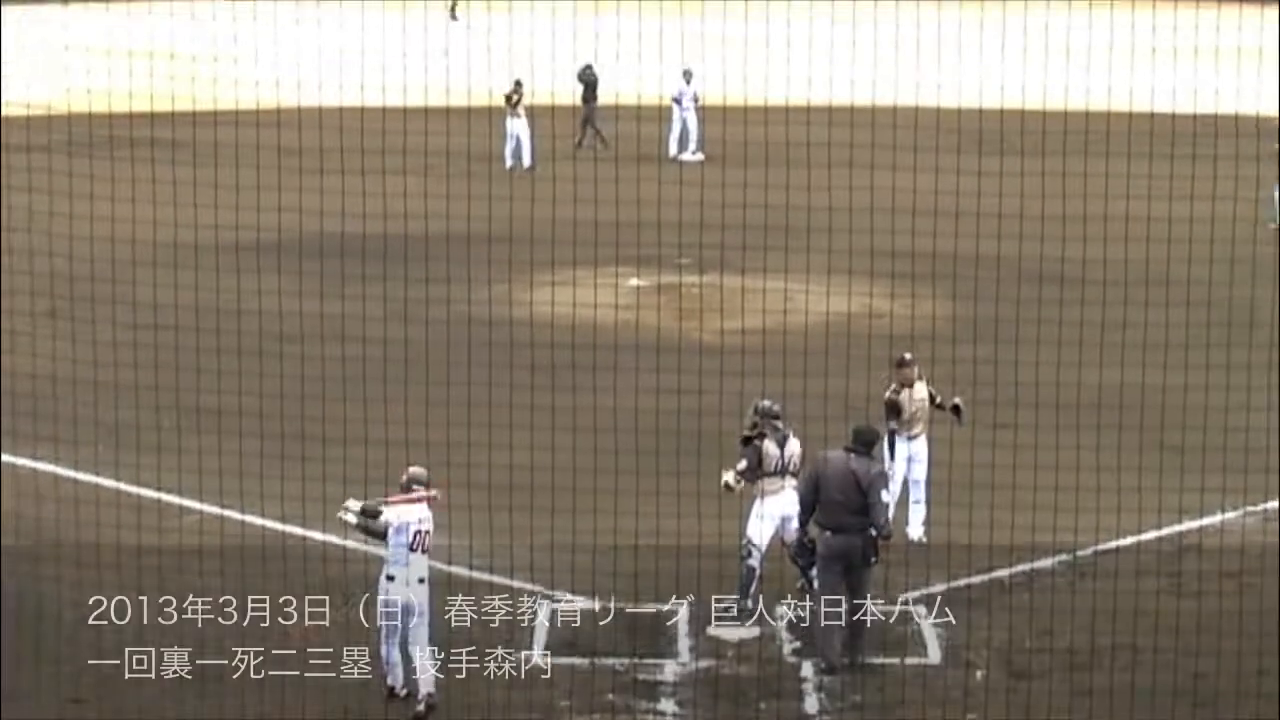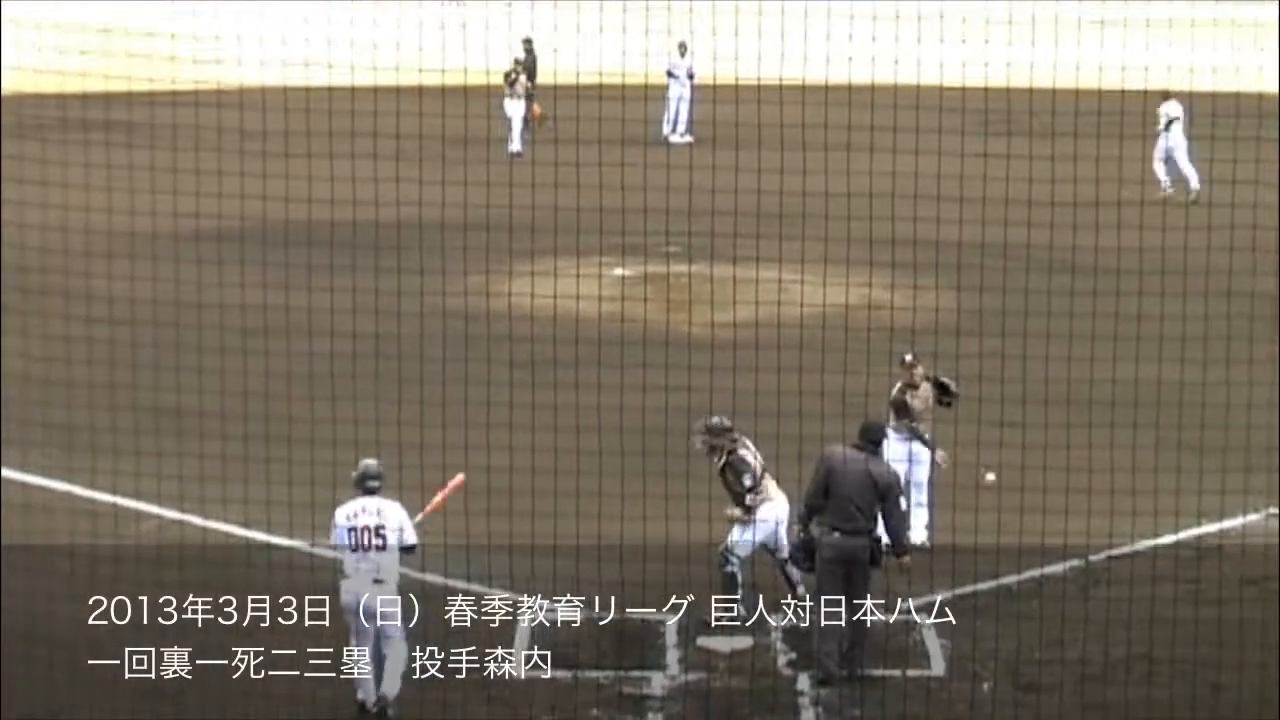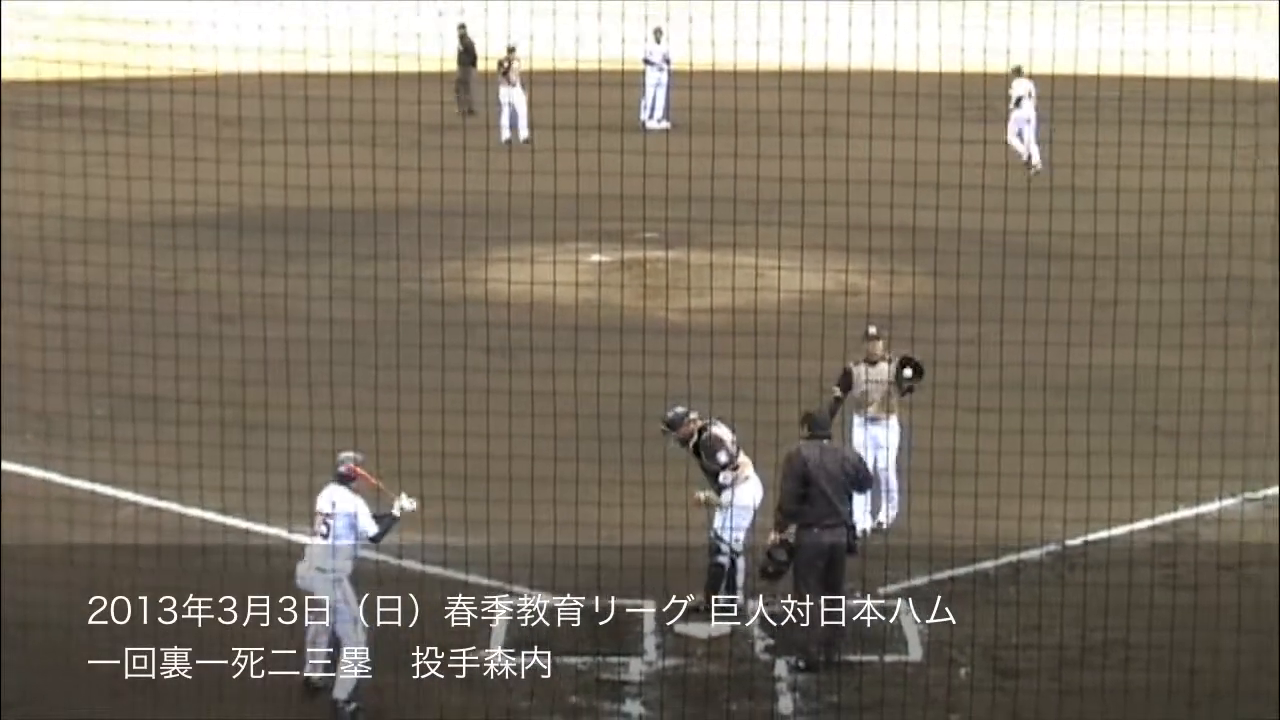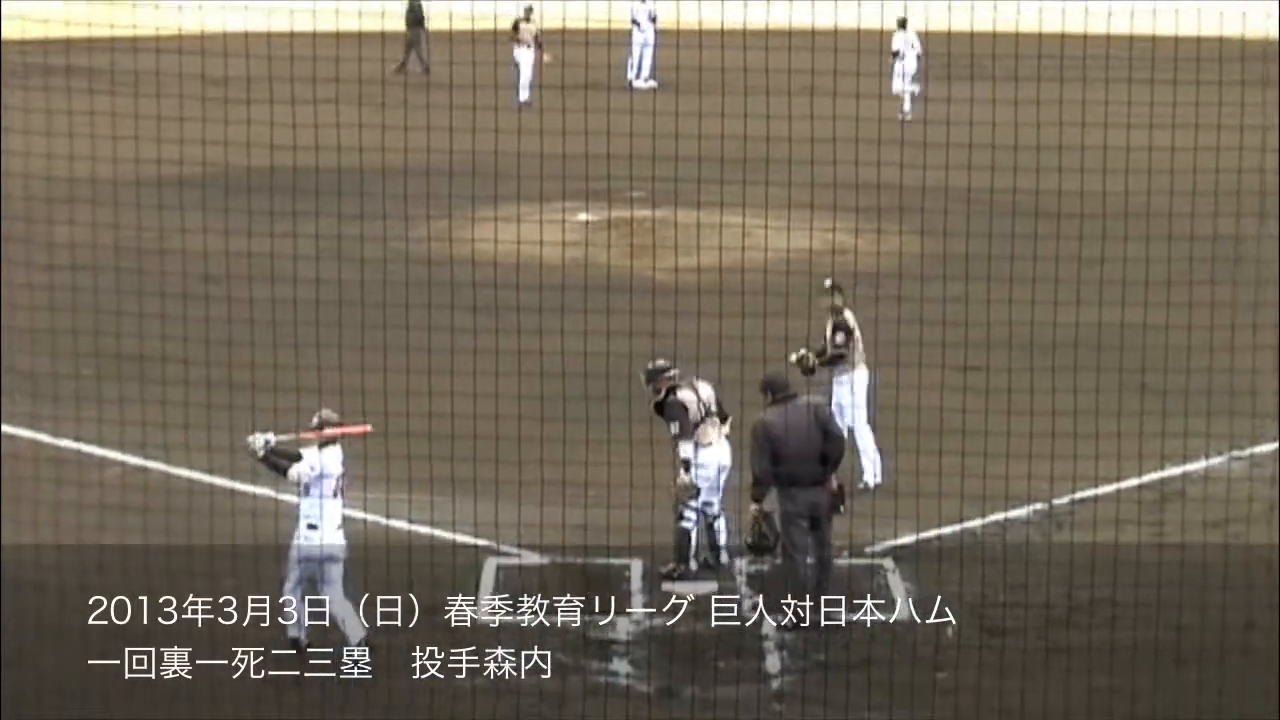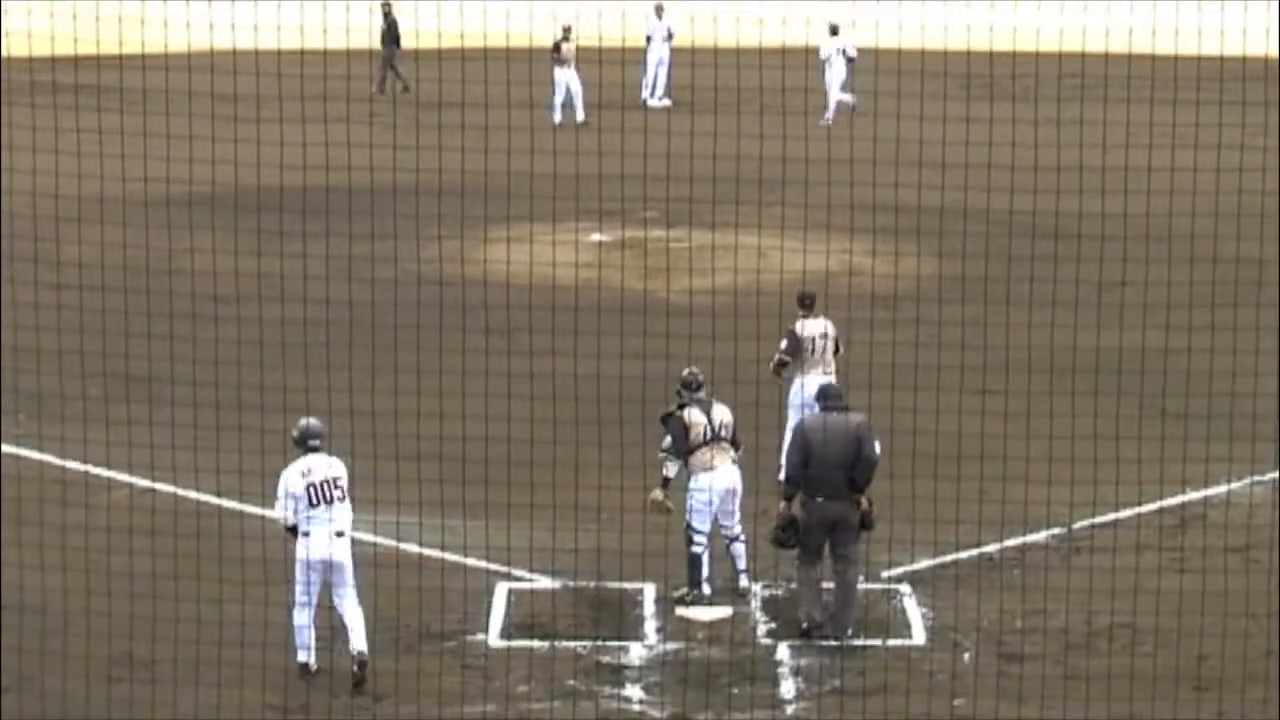
dt=0.7s
person 1, frame 1
left shoulder: (404, 511)
right shoulder: (424, 513)
left elbow: (383, 517)
right elbow: (385, 530)
left wrist: (359, 508)
right wrist: (356, 520)
left hip: (393, 586)
right hip: (419, 587)
left knee: (390, 638)
right knee: (420, 642)
left ankle: (396, 685)
right ankle: (427, 692)
person 1, frame 2
left shoulder: (341, 512)
right shoulder: (394, 509)
left elbow: (338, 547)
right elbow: (410, 547)
right wrist: (398, 534)
left hip: (351, 588)
right hip: (383, 589)
left knee: (361, 645)
right knee: (394, 646)
left ankle: (367, 699)
right ankle: (386, 696)
person 1, frame 3
left shoulder: (326, 494)
right shoulder: (352, 501)
right elbow: (374, 535)
left wrist: (395, 511)
right wrist: (396, 514)
left hip: (309, 572)
right hip: (331, 577)
left knee: (320, 623)
right knee: (353, 639)
left ankle: (311, 675)
person 1, frame 4
left shoulder: (325, 457)
right shoulder: (331, 453)
left elbow: (294, 474)
right elbow: (296, 457)
left wrist: (262, 454)
right wrist: (268, 446)
left hip: (310, 536)
right hip: (335, 537)
left knee: (294, 589)
right knee: (333, 594)
left ankle: (296, 639)
right ankle: (359, 640)
person 1, frame 5
left shoulder: (291, 473)
right shoulder: (337, 465)
left elbow: (288, 520)
left wrist: (299, 534)
left hip: (310, 544)
right hip: (341, 543)
left knee: (304, 606)
right knee: (349, 603)
left ankle: (305, 662)
right ankle: (359, 653)
person 2, frame 1
left shoulder: (824, 461)
right shoulder: (874, 470)
left elbow: (807, 498)
right elbow: (878, 507)
left wrist: (803, 523)
right wrist: (884, 532)
left hip: (829, 540)
right hip: (859, 541)
left knee: (830, 601)
right knee: (859, 599)
left ankle: (830, 659)
right ankle: (855, 653)
person 2, frame 2
left shoulder: (832, 456)
right shoulder: (886, 474)
left elbow: (814, 495)
right elbow: (894, 516)
left wrist: (804, 521)
right wrist: (902, 551)
left hip: (832, 540)
right hip: (863, 543)
left knee: (827, 605)
right knee: (858, 605)
left ankle: (828, 669)
right ankle: (853, 664)
person 2, frame 3
left shoulder: (798, 453)
right shoulder: (848, 456)
left elbow: (789, 496)
right elbow: (865, 484)
left wrist: (779, 528)
left hip: (810, 534)
right hip: (840, 534)
left knee: (809, 596)
right knee: (835, 594)
left ankle: (811, 656)
right ankle: (830, 650)
person 2, frame 4
left shoulder: (765, 422)
right shoulder: (817, 406)
left elbow: (763, 467)
right elbow: (837, 439)
left wrist: (758, 499)
right wrist: (830, 472)
left hip: (791, 494)
right hip: (822, 490)
left knee: (795, 553)
right knee: (823, 546)
left ankle: (799, 614)
right ankle: (822, 599)
person 2, frame 5
left shoulder: (805, 425)
right shoulder: (860, 423)
left elbow: (794, 467)
right elbow: (870, 460)
left wrist: (787, 499)
right wrist: (859, 491)
left hip: (815, 503)
right hip: (848, 505)
left knee: (809, 560)
right knee: (846, 565)
left ankle: (810, 617)
right ankle: (842, 626)
person 3, frame 1
left shoulder: (758, 443)
right shoulder: (793, 441)
left elbow: (742, 472)
right elbow: (795, 471)
left wrist: (728, 479)
left hip: (768, 502)
right hip: (791, 498)
left knee: (752, 551)
right knee: (798, 544)
left ankle: (745, 601)
right ankle: (814, 581)
person 3, frame 2
left shoulder: (735, 460)
right shoulder: (740, 444)
left elbow: (754, 491)
left wrist: (742, 513)
right wrist: (741, 506)
left hip: (762, 511)
right hip: (778, 503)
left knee: (730, 557)
right knee: (781, 551)
left ankle: (733, 611)
right ankle: (798, 592)
person 3, frame 3
left shoulder: (707, 439)
right shoulder: (709, 428)
left elbow: (729, 466)
left wrist: (715, 494)
right wrist: (717, 492)
left hip: (738, 492)
right hip: (750, 486)
left knee: (720, 544)
right knee: (734, 545)
left ankle: (712, 599)
right ankle: (735, 596)
person 3, frame 4
left shoulder: (673, 400)
right shoulder: (702, 385)
left elbow: (683, 437)
right elbow: (724, 418)
left wrist: (684, 470)
left hip: (702, 457)
right hip: (722, 451)
left knee: (688, 511)
right knee: (712, 507)
left ankle: (685, 565)
right ankle: (719, 555)
person 3, frame 5
left shoulder: (681, 416)
right shoulder: (723, 410)
left elbow: (673, 454)
left wrist: (663, 487)
left hip: (705, 479)
right hip: (731, 473)
left knee: (697, 535)
right knee: (733, 530)
left ankle: (699, 590)
right ankle: (743, 580)
person 4, frame 1
left shoulder: (922, 382)
right shoulder: (893, 396)
left elbow: (934, 400)
right elbow: (891, 429)
left wrist: (949, 406)
right wrist: (891, 459)
left hip: (919, 441)
right hip: (899, 442)
left knee: (919, 487)
right knee: (892, 486)
left ankle: (916, 531)
person 4, frame 2
left shoulder: (930, 382)
right shoulder: (899, 395)
left elbow: (947, 402)
right elbow: (911, 428)
left wrist: (949, 393)
right wrist: (934, 450)
left hip: (921, 441)
right hip: (897, 440)
left knee: (920, 487)
left ankle: (919, 535)
right ankle: (884, 536)
person 4, frame 3
left shoulder: (892, 366)
right shoulder: (853, 368)
left elbow: (904, 390)
right elbow: (838, 398)
left hip: (887, 424)
right hip: (861, 424)
left knee: (886, 471)
left ankle: (887, 513)
right ankle: (861, 522)
person 4, frame 4
left shoulder: (842, 321)
right shoulder: (837, 317)
left elbow: (837, 355)
right elbow: (831, 344)
left wrist: (814, 362)
right wrist: (808, 355)
left hip: (851, 376)
right hip: (842, 375)
left knee: (859, 425)
right knee: (838, 423)
left ankle: (873, 475)
person 4, frame 5
left shoulder: (796, 329)
right shoulder: (828, 325)
left elbow: (785, 356)
right elbow: (837, 350)
left wrist: (775, 365)
left hip: (804, 380)
right hip: (827, 380)
left knee: (794, 425)
